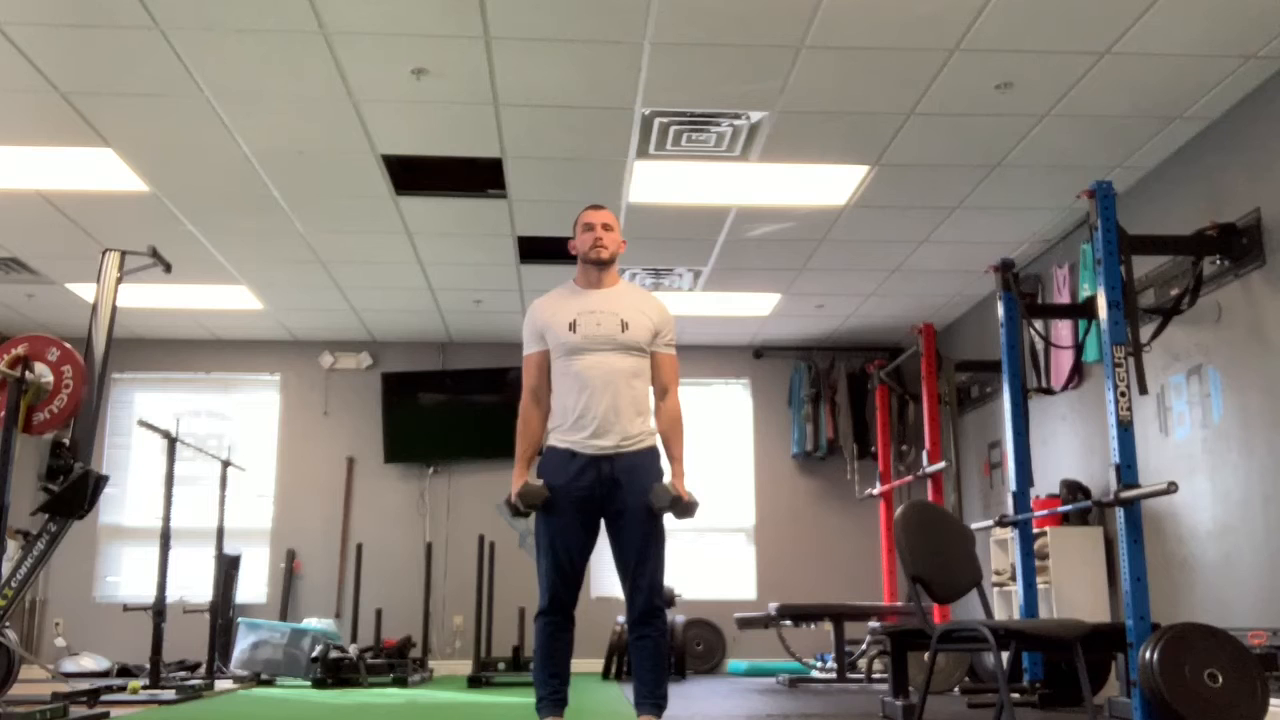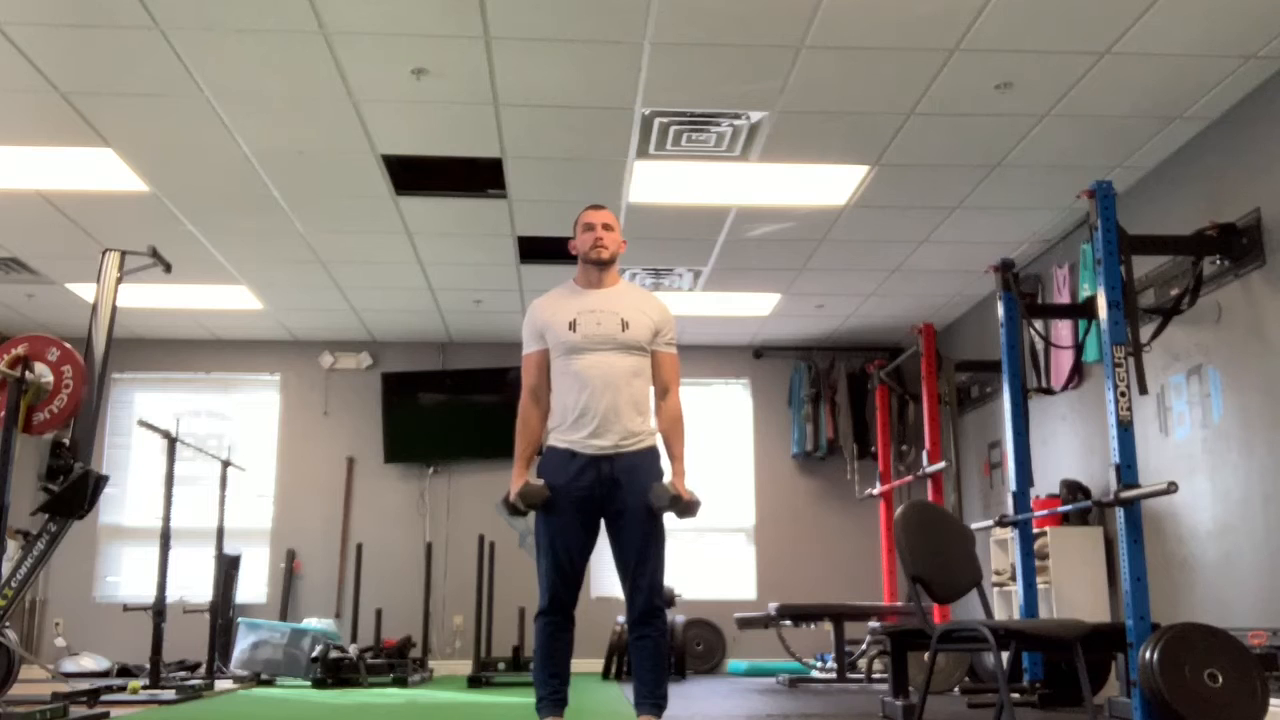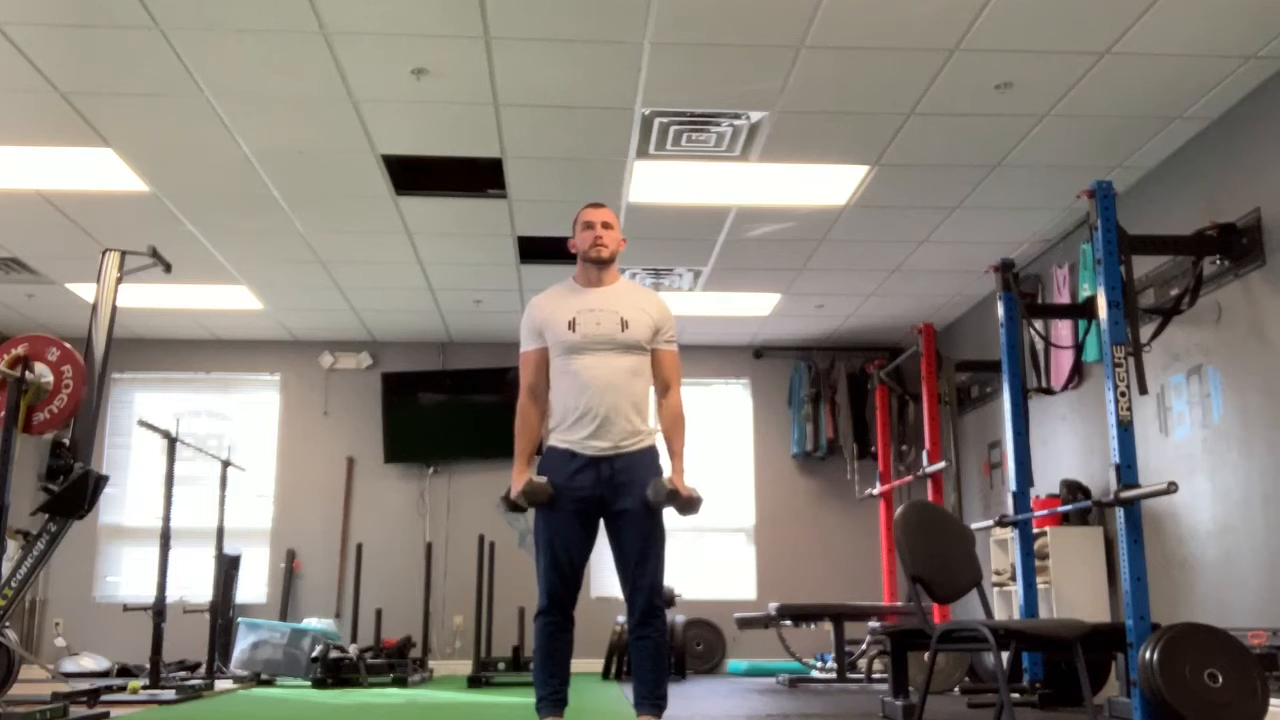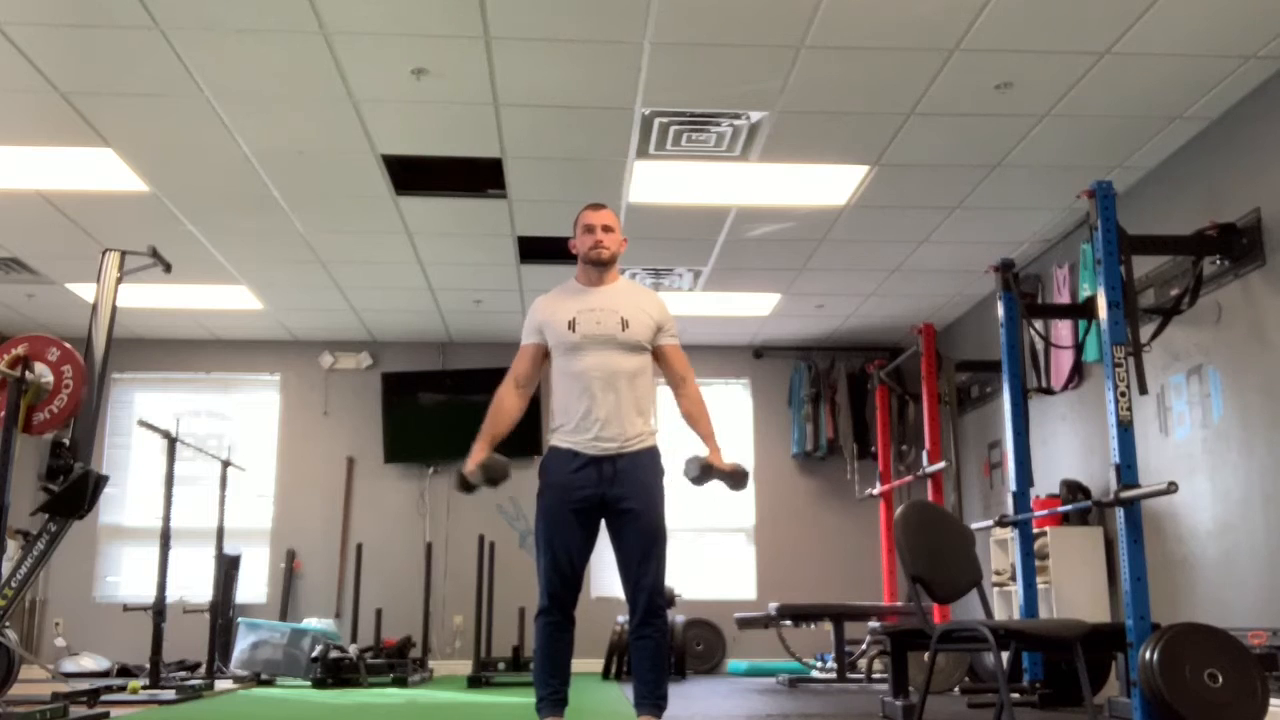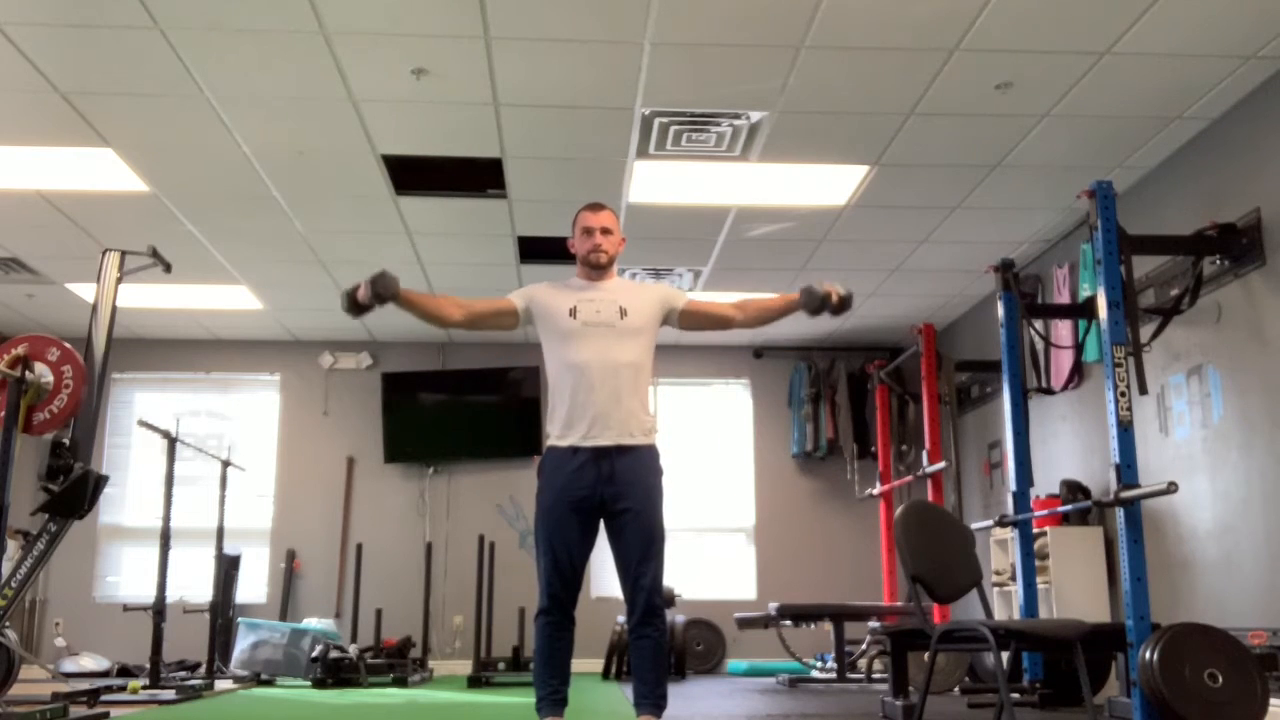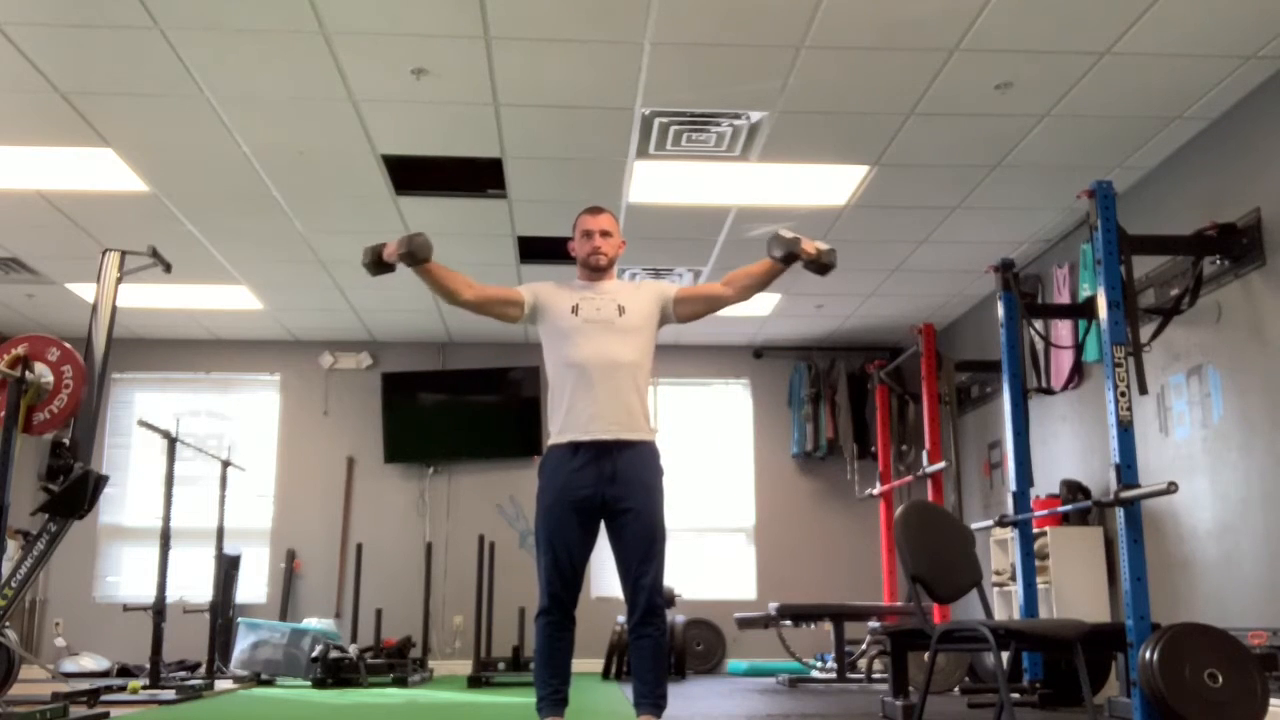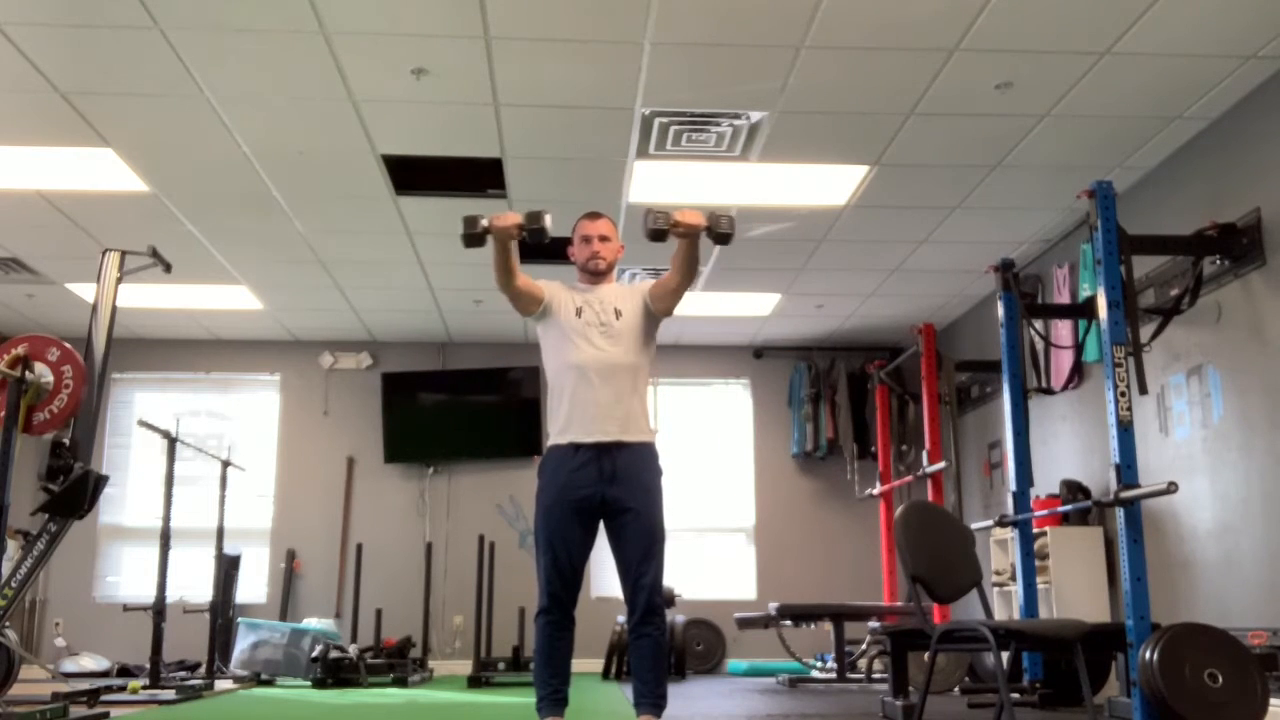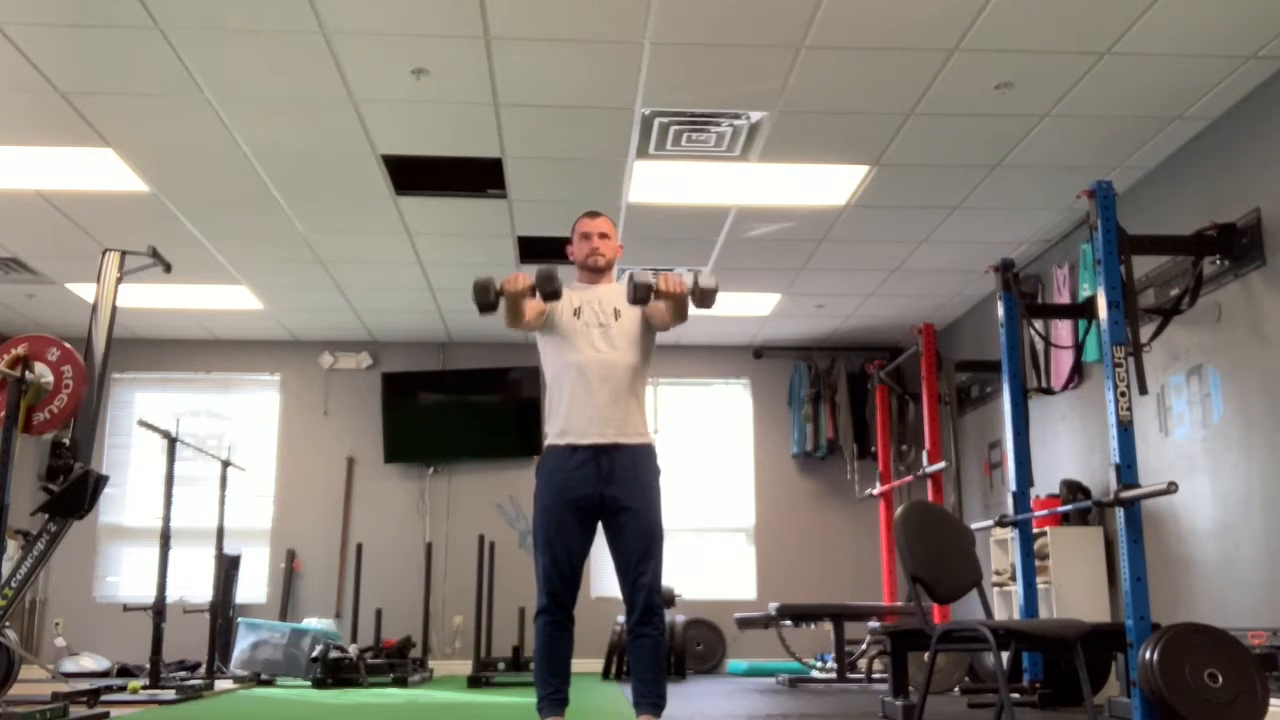
dt=0.4s
person 1, frame 1
left shoulder: (651, 309)
right shoulder: (545, 309)
left elbow: (666, 396)
right elbow: (534, 398)
left wrist: (677, 471)
right wrist: (520, 470)
left hip: (636, 464)
right hip: (566, 464)
left knee: (646, 600)
right knee: (556, 599)
person 1, frame 2
left shoulder: (652, 309)
right shoulder: (545, 309)
left elbow: (668, 396)
right elbow: (533, 397)
left wrist: (679, 471)
right wrist: (520, 470)
left hip: (636, 464)
right hip: (566, 464)
left knee: (646, 599)
right knee: (556, 599)
person 1, frame 3
left shoulder: (651, 307)
right shoulder: (543, 307)
left elbow: (668, 393)
right elbow: (531, 396)
left wrist: (677, 467)
right wrist: (521, 467)
left hip: (635, 464)
right hip: (565, 465)
left knee: (646, 599)
right knee: (555, 599)
person 1, frame 4
left shoulder: (650, 306)
right shoulder: (547, 307)
left elbow: (683, 382)
right elbow: (517, 385)
left wrist: (711, 445)
right wrist: (482, 445)
left hip: (636, 464)
right hip: (567, 465)
left knee: (647, 598)
right knee: (556, 598)
person 1, frame 5
left shoulder: (651, 297)
right shoulder: (543, 298)
left elbow: (735, 312)
right elbow: (459, 312)
left wrist: (803, 298)
right wrist: (394, 293)
left hip: (634, 460)
right hip: (567, 462)
left knee: (646, 597)
right knee: (556, 598)
person 1, frame 6
left shoulder: (649, 296)
right shoulder: (546, 297)
left elbow: (730, 290)
right elbow: (466, 293)
left wrist: (783, 258)
right wrist: (419, 263)
left hip: (634, 459)
right hip: (567, 460)
left knee: (646, 597)
right knee: (556, 599)
person 1, frame 7
left shoulder: (642, 297)
right shoulder: (552, 299)
left elbow: (681, 279)
right elbow: (510, 283)
left wrist: (687, 238)
right wrist: (504, 240)
left hip: (633, 458)
right hip: (567, 460)
left knee: (646, 596)
right knee: (556, 597)
person 1, frame 8
left shoulder: (637, 297)
right shoulder: (553, 298)
left elbow: (667, 315)
right elbow: (523, 314)
left wrist: (676, 297)
right wrist: (514, 297)
left hip: (632, 457)
right hip: (566, 459)
left knee: (644, 595)
right knee: (556, 597)
